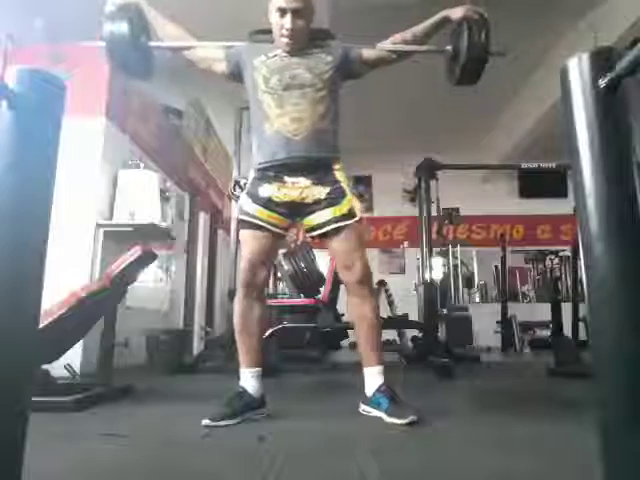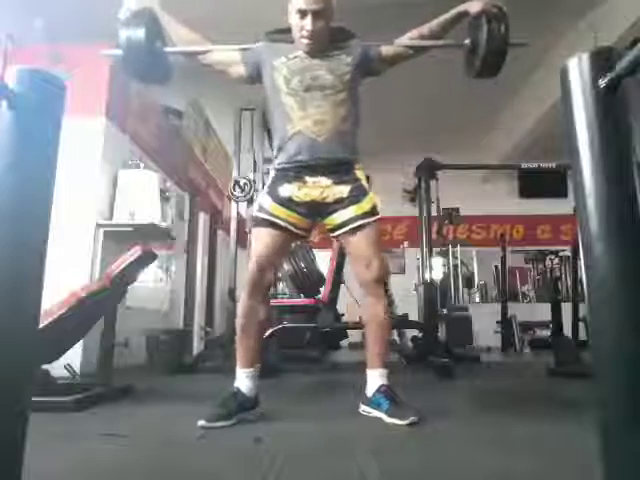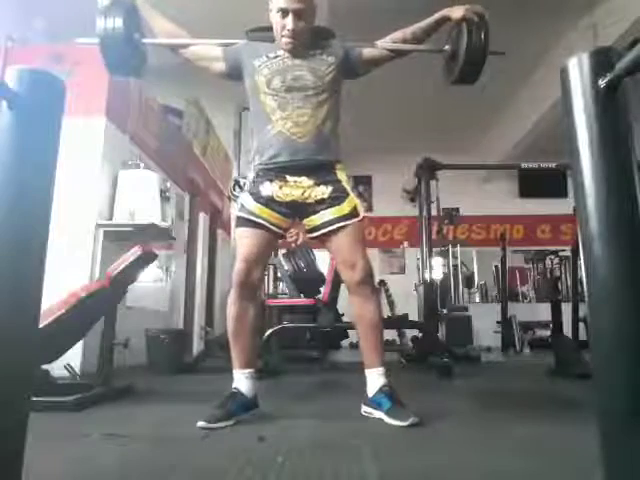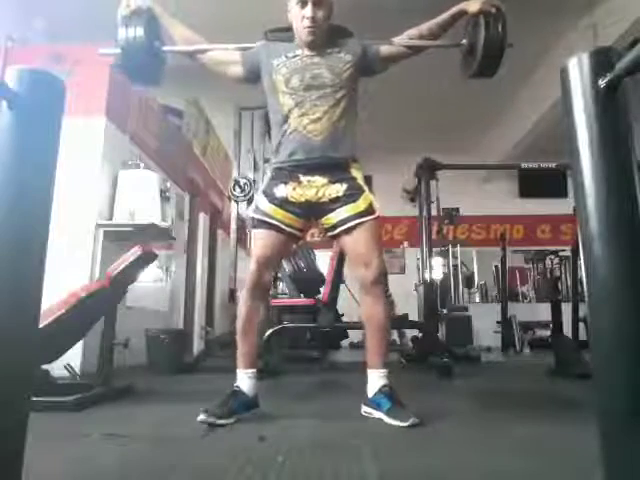
dt=0.5s
person 1, frame 1
left shoulder: (334, 55)
right shoulder: (248, 56)
left elbow: (392, 48)
right elbow: (192, 48)
left hip: (324, 178)
right hip: (268, 179)
left knee: (358, 278)
right knee: (249, 281)
left ankle: (376, 389)
right ankle: (250, 390)
person 1, frame 2
left shoulder: (354, 54)
right shoulder: (267, 56)
left elbow: (411, 42)
right elbow: (206, 53)
left hip: (343, 179)
right hip: (288, 179)
left knee: (374, 277)
right knee: (256, 278)
left ankle: (376, 389)
right ankle: (244, 390)
person 1, frame 3
left shoulder: (335, 55)
right shoulder: (248, 55)
left elbow: (392, 45)
right elbow: (186, 46)
left hip: (325, 179)
right hip: (268, 179)
left knee: (359, 277)
right knee: (244, 278)
left ankle: (377, 390)
right ankle: (243, 390)
person 1, frame 4
left shoulder: (353, 52)
right shoulder: (267, 55)
left elbow: (409, 42)
right elbow: (203, 52)
left hip: (340, 177)
right hip: (285, 178)
left knee: (373, 276)
right knee: (256, 278)
left ankle: (377, 390)
right ankle: (244, 389)
